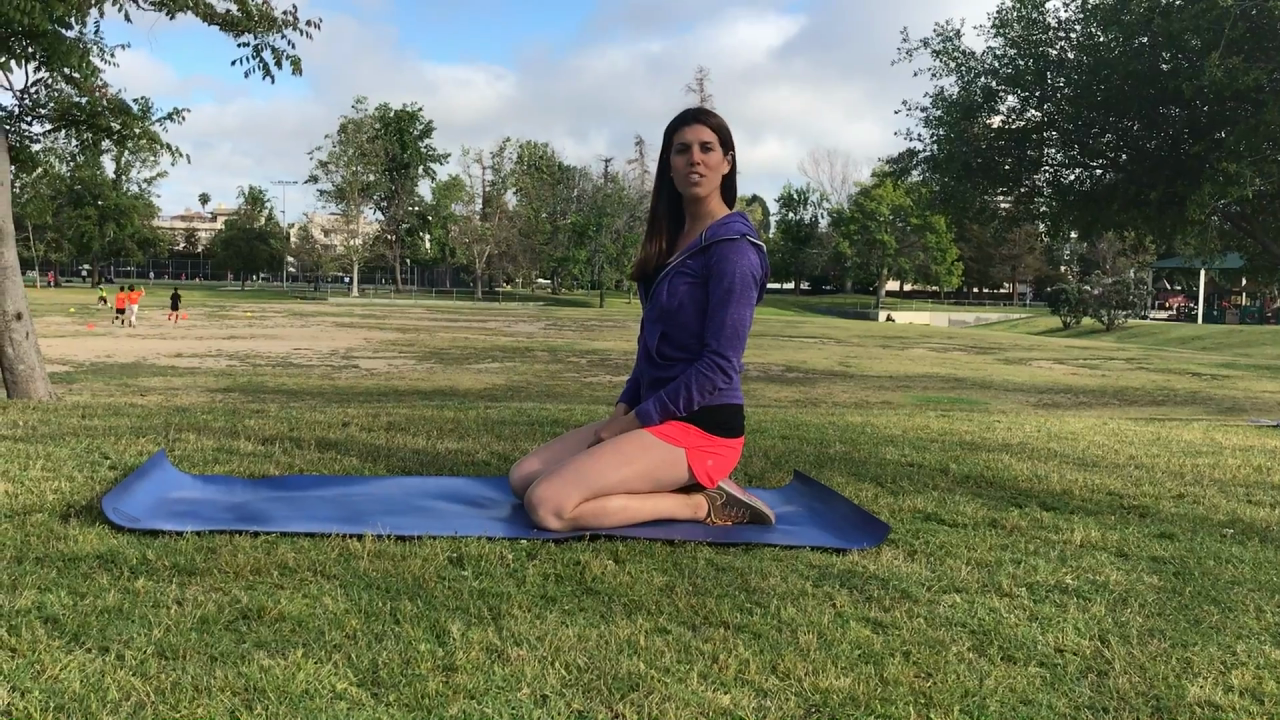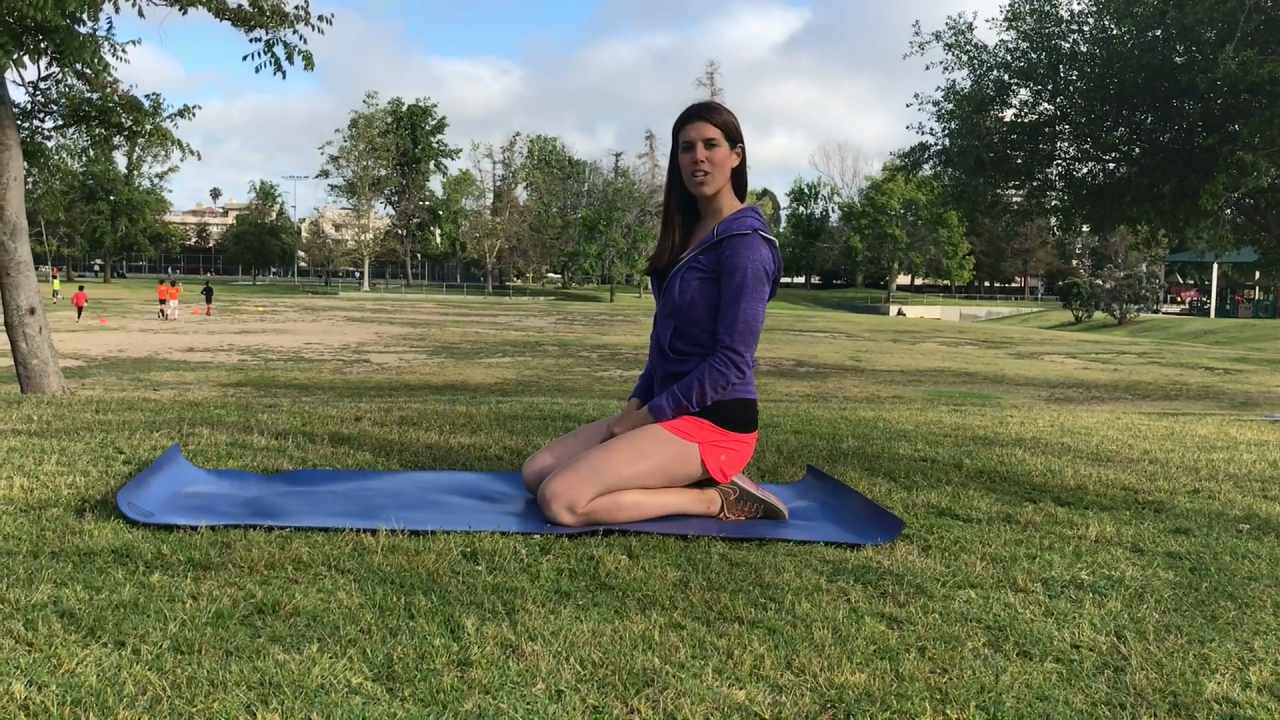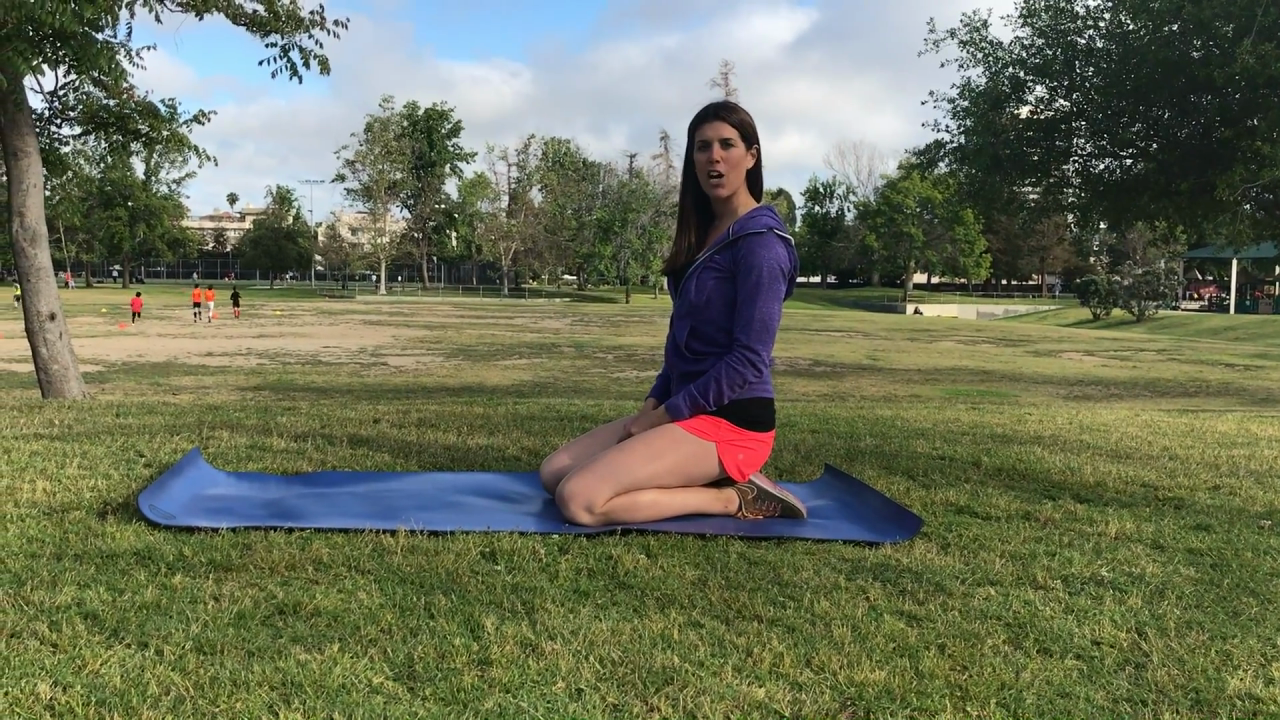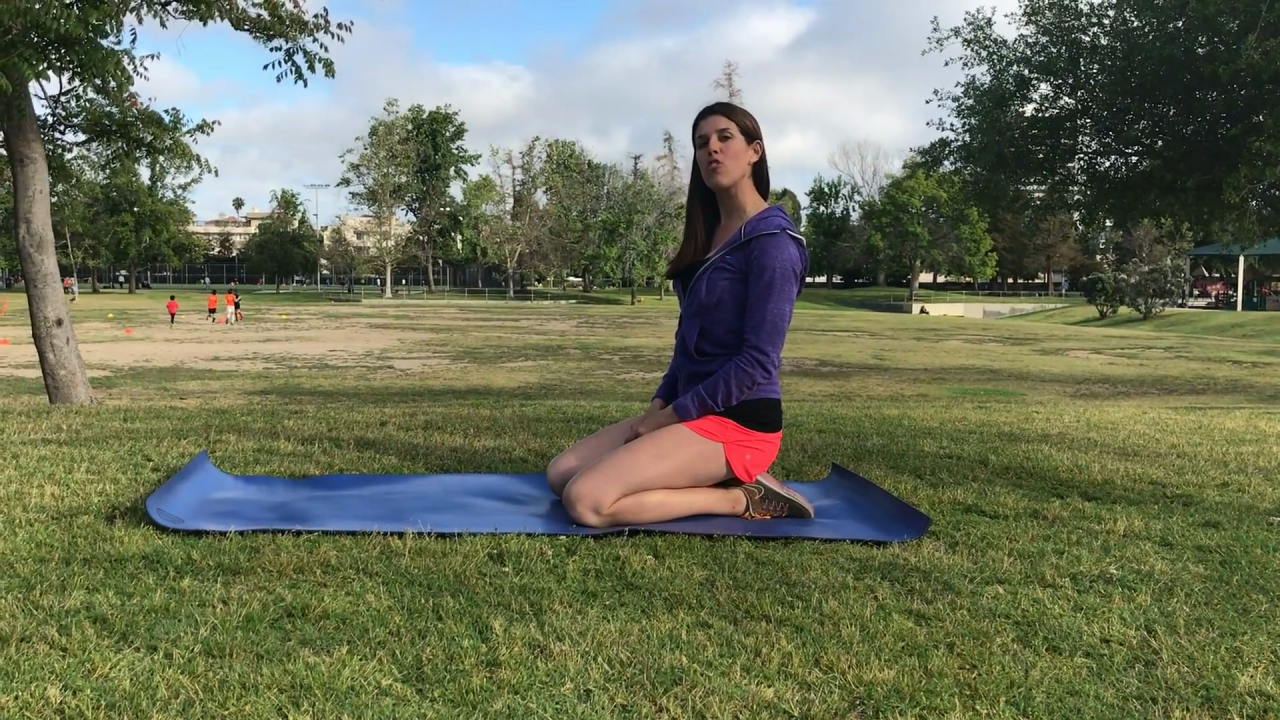
dt=1s
person 1, frame 1
left shoulder: (732, 247)
right shoulder: (672, 238)
left elbow: (719, 366)
left wrist: (633, 421)
right wrist: (623, 409)
left hip: (701, 425)
right hip: (658, 411)
left knee: (547, 504)
right knee: (522, 476)
left ankle: (702, 503)
right ankle: (687, 485)
person 1, frame 2
left shoulder: (744, 242)
right shoulder: (687, 232)
left elbow: (732, 361)
left wrist: (646, 416)
right wrist: (635, 404)
left hip: (713, 420)
right hip: (670, 406)
left knee: (560, 499)
right knee: (536, 472)
left ankle: (716, 498)
right ankle: (701, 480)
person 1, frame 3
left shoulder: (759, 242)
right shoulder: (702, 232)
left elbow: (748, 360)
left wrist: (662, 416)
right wrist: (652, 403)
left hip: (731, 419)
right hip: (687, 406)
left knee: (578, 499)
right knee: (554, 472)
left ankle: (733, 497)
right ankle: (721, 481)
person 1, frame 4
left shoulder: (771, 243)
right shoulder: (709, 234)
left elbow: (758, 361)
left wrist: (670, 416)
right wrist: (658, 405)
left hip: (738, 420)
right hip: (694, 408)
left knee: (585, 500)
right knee: (560, 473)
left ankle: (740, 498)
right ankle: (727, 482)
